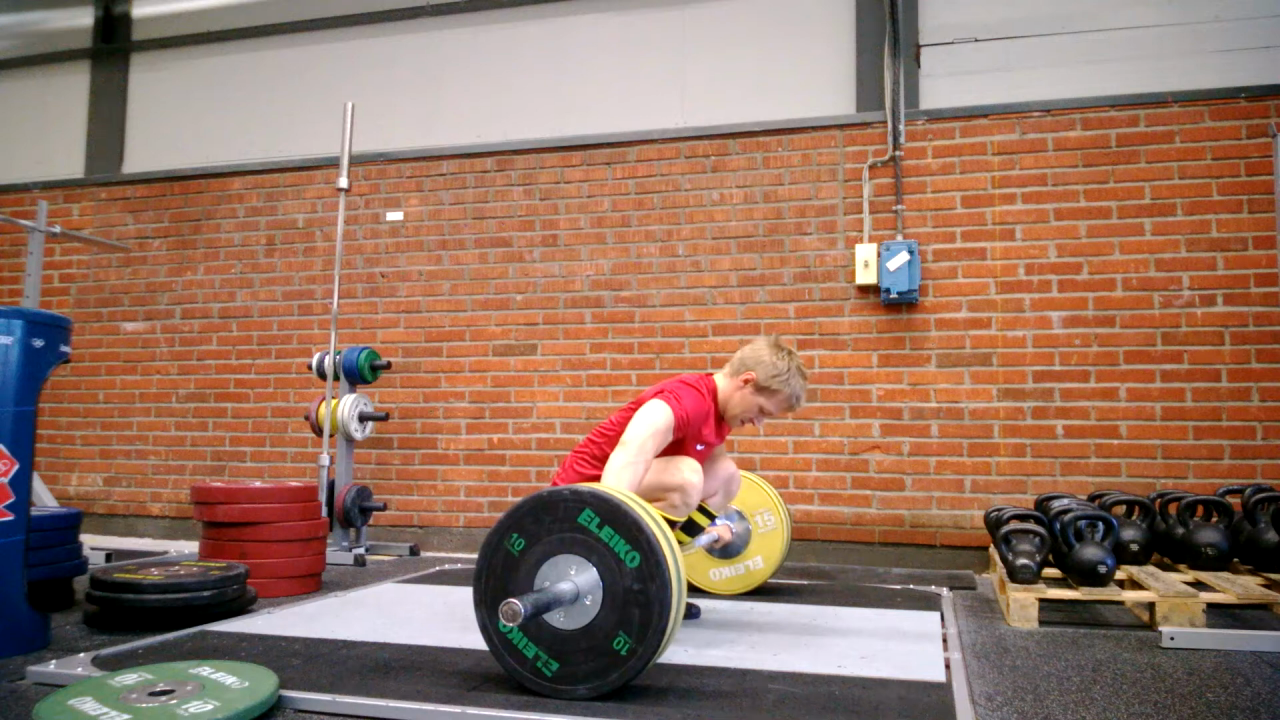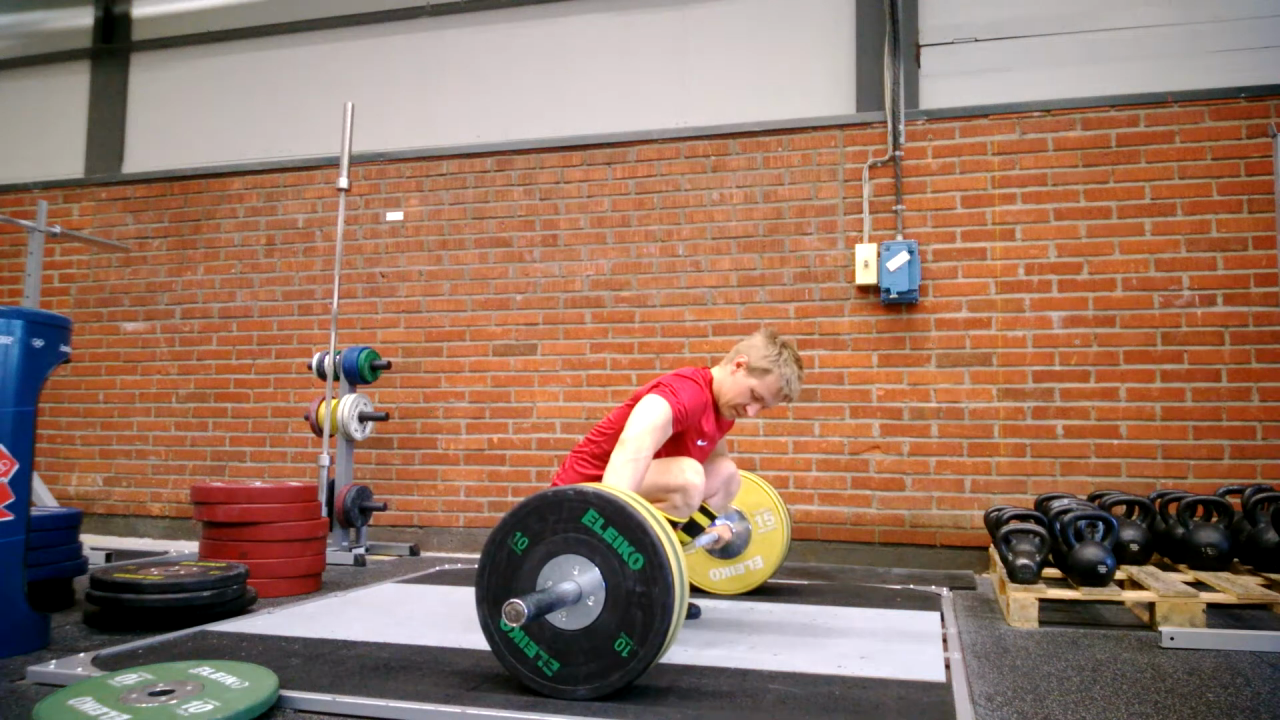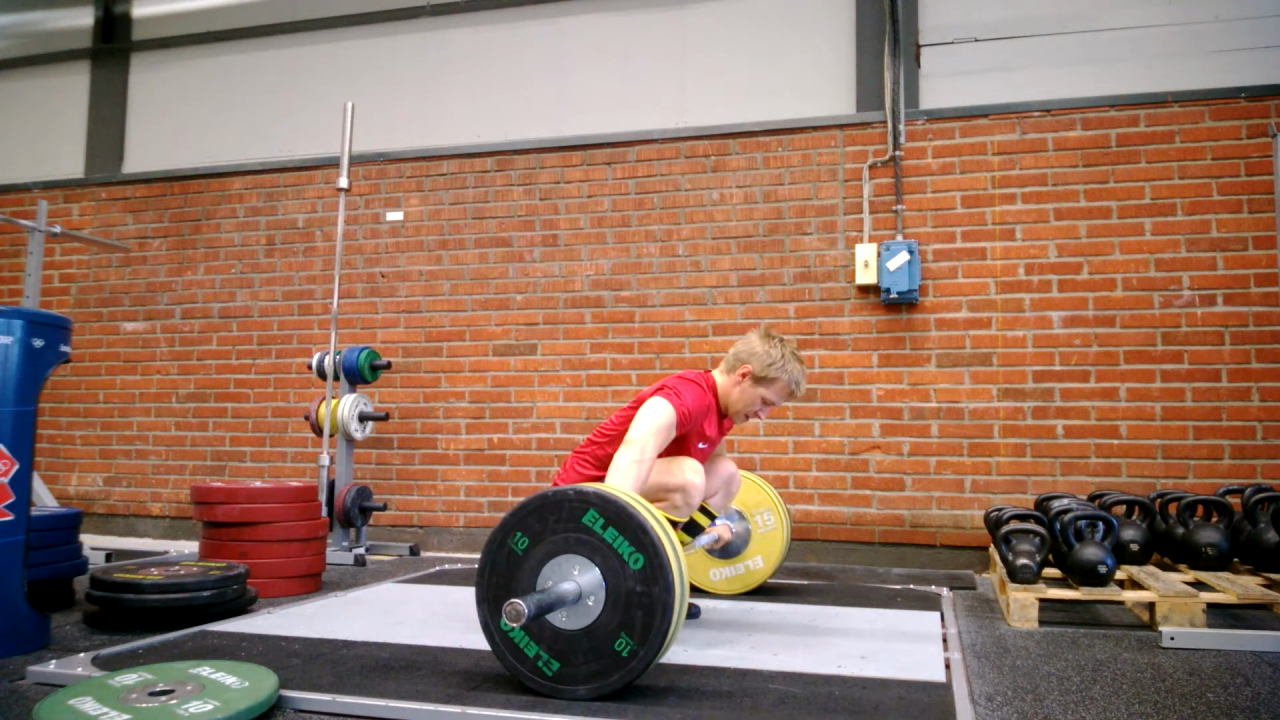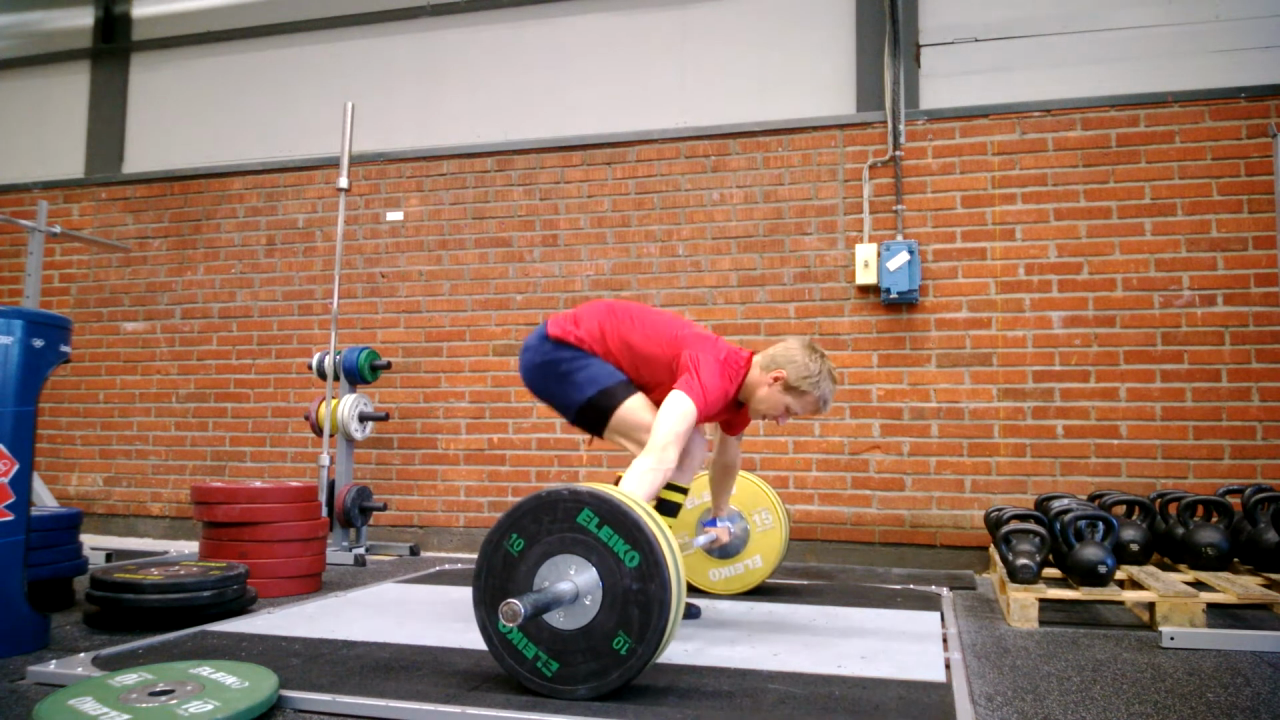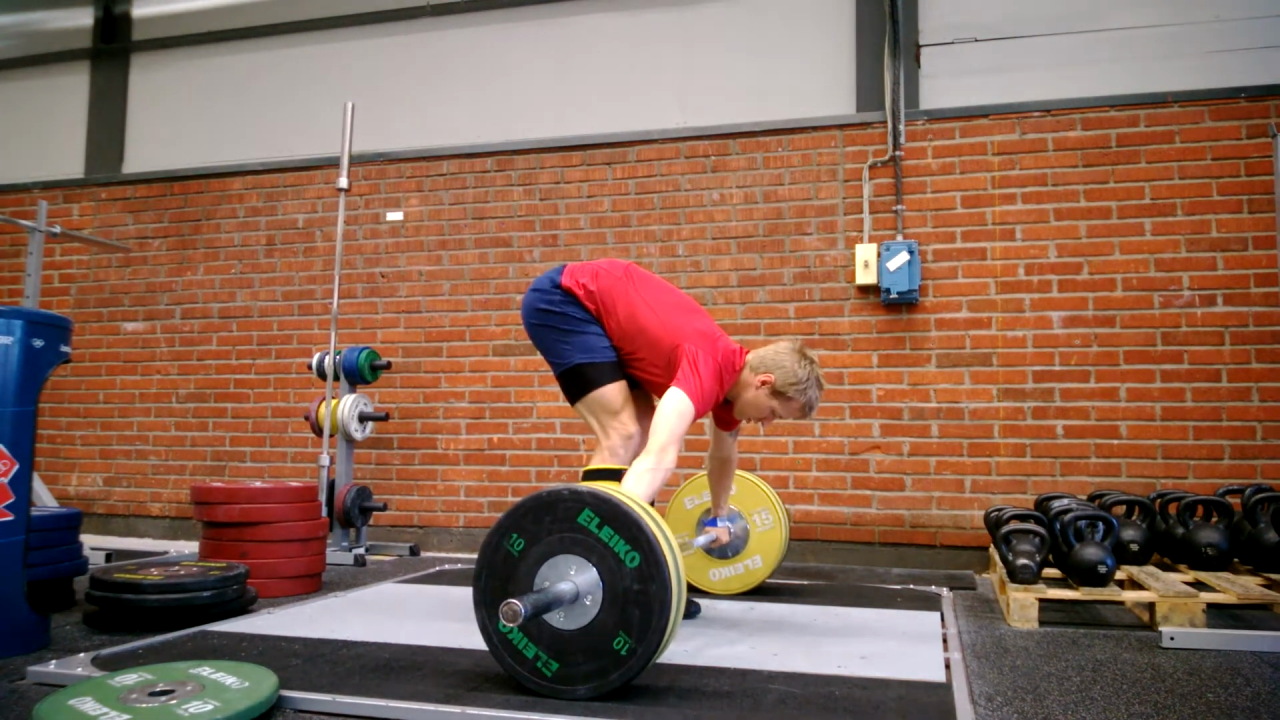
dt=1s
person 1, frame 1
left shoulder: (719, 405)
right shoulder: (690, 398)
left elbow: (710, 456)
right elbow: (631, 449)
left wrist: (710, 520)
left knee: (726, 474)
right knee: (685, 477)
person 1, frame 2
left shoulder: (722, 401)
right shoulder: (684, 393)
left elbow: (714, 456)
right elbow: (631, 452)
left wrist: (712, 521)
left knee: (726, 474)
right knee: (687, 477)
person 1, frame 3
left shoulder: (721, 401)
right shoulder: (686, 396)
left elbow: (712, 456)
right elbow: (633, 455)
left wrist: (712, 520)
left knee: (726, 475)
right knee: (686, 477)
person 1, frame 4
left shoulder: (742, 386)
right shoulder: (713, 377)
left elbow: (728, 458)
right elbow: (657, 456)
left wrist: (718, 518)
left hip: (585, 355)
right hip: (560, 347)
left knee: (691, 448)
right knee: (671, 453)
person 1, frame 5
left shoulder: (734, 375)
right shoulder: (708, 374)
left elbow: (723, 454)
right elbow: (659, 457)
left wrist: (719, 517)
left hip: (589, 307)
right hip: (565, 299)
left knee: (642, 435)
right knee: (622, 435)
